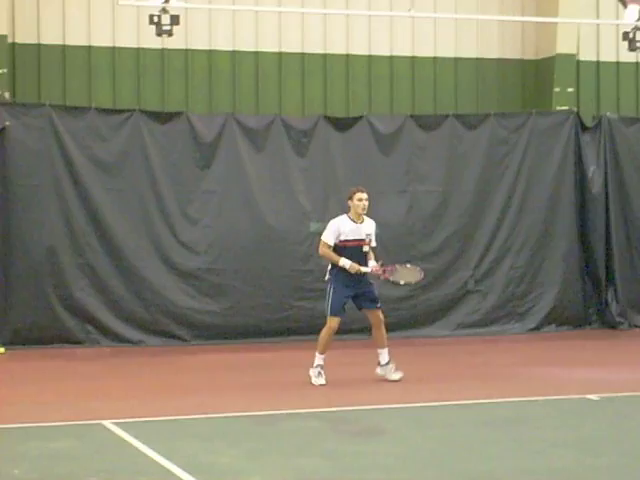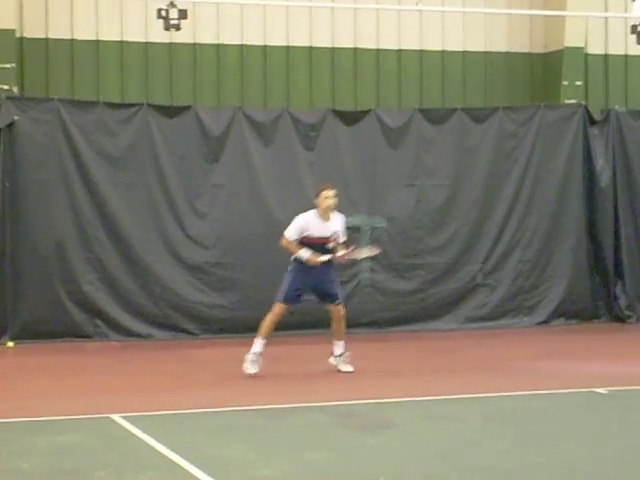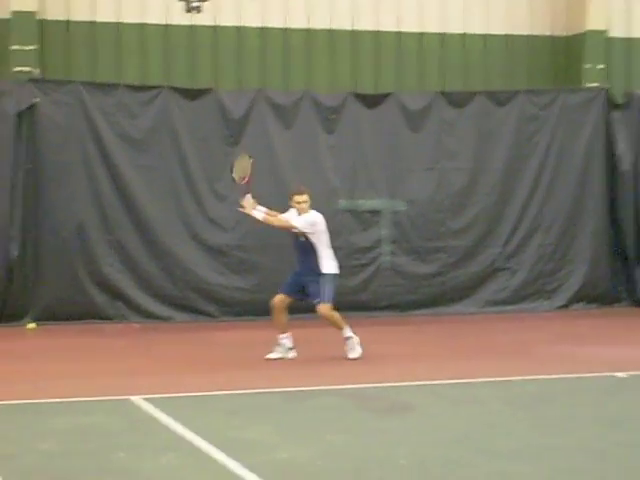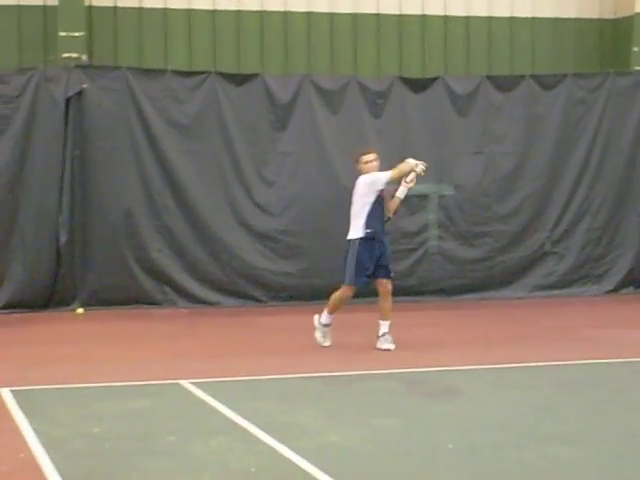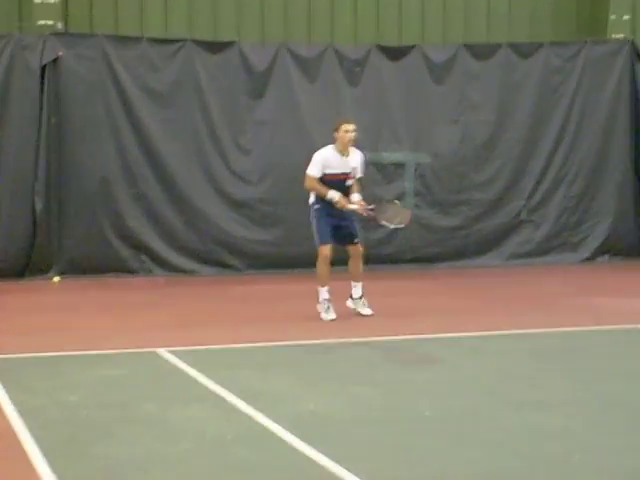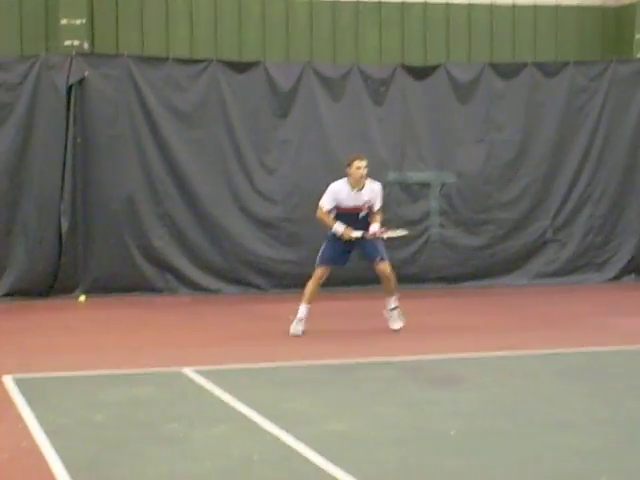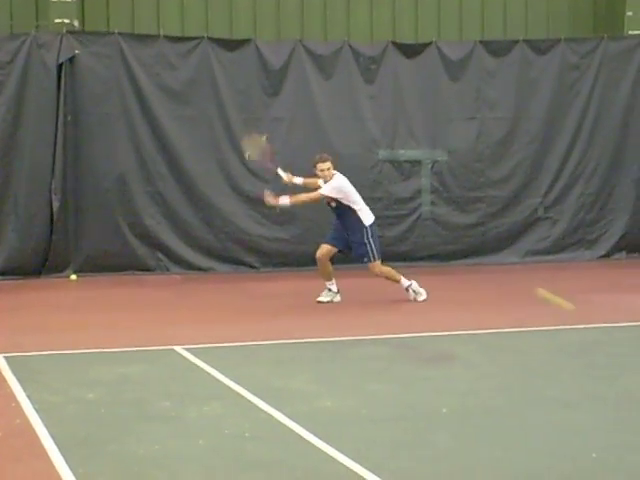
dt=0.7s
person 1, frame 1
left shoulder: (370, 224)
right shoulder: (337, 224)
right elbow: (322, 249)
left wrist: (373, 265)
right wrist: (344, 263)
left hip: (361, 279)
right hip: (338, 280)
left knee: (378, 319)
right knee: (333, 324)
left ankle: (384, 364)
right ankle: (317, 367)
person 1, frame 2
left shoulder: (339, 220)
right shoulder: (304, 219)
right elbow: (285, 242)
left wrist: (341, 253)
right wrist: (305, 255)
left hip: (324, 272)
right hip: (300, 271)
left knee: (339, 313)
right knee: (278, 310)
left ankle: (339, 356)
right ankle: (255, 354)
person 1, frame 3
left shoulder: (313, 218)
right shoulder: (293, 213)
left elbow: (282, 224)
right elbow: (280, 218)
left wrist: (255, 213)
right wrist: (256, 206)
left hip: (322, 272)
right hip: (304, 270)
left knee: (324, 310)
right knee: (277, 303)
left ankle: (350, 337)
right ankle: (285, 347)
person 1, frame 4
left shoulder: (376, 185)
right shoulder: (367, 180)
left elbow: (388, 211)
right elbow: (397, 171)
left wrist: (404, 187)
right wrist: (412, 163)
left hip: (377, 242)
right hip: (360, 242)
left knee: (386, 289)
right knee: (348, 291)
left ankle: (384, 335)
right ankle: (324, 320)
person 1, frame 5
left shoulder: (358, 156)
right shoulder: (322, 155)
right elbow: (310, 182)
left wrist: (356, 198)
right wrist: (333, 196)
left hip: (342, 209)
right hip: (321, 208)
left knee: (357, 251)
right knee: (325, 254)
left ankle: (356, 298)
right ankle: (324, 300)
person 1, frame 6
left shoulder: (375, 187)
right shoulder: (336, 188)
left elbow: (376, 213)
right elbow: (321, 213)
left wrist: (375, 227)
right wrist: (340, 229)
left hip: (365, 235)
right hip: (339, 236)
left knee: (386, 271)
right knee: (318, 275)
left ankle: (392, 309)
right ankle: (301, 317)
person 1, frame 7
left shoulder: (337, 184)
right shoulder: (326, 179)
left elbow: (312, 196)
right elbow: (318, 184)
left wrist: (283, 201)
right wrist: (296, 180)
left hip: (362, 226)
right hip: (343, 226)
left knee: (376, 270)
right knee: (321, 255)
left ankle: (409, 285)
right ankle: (332, 291)
